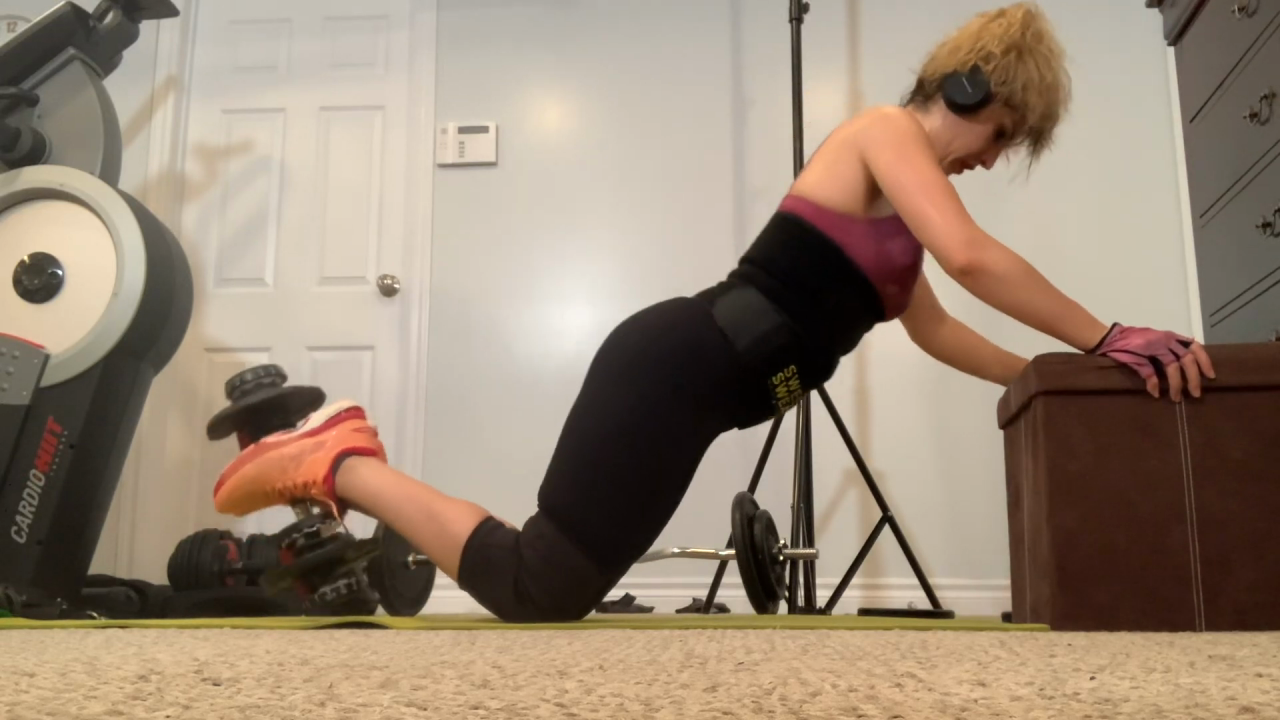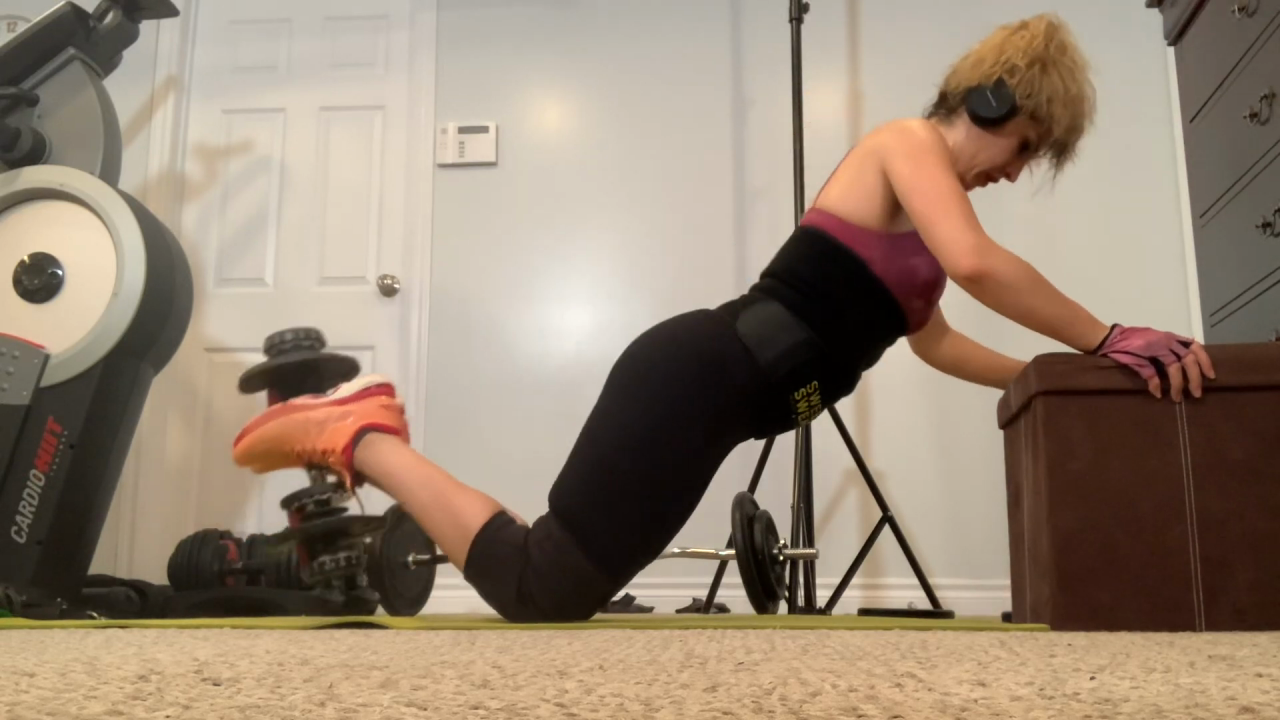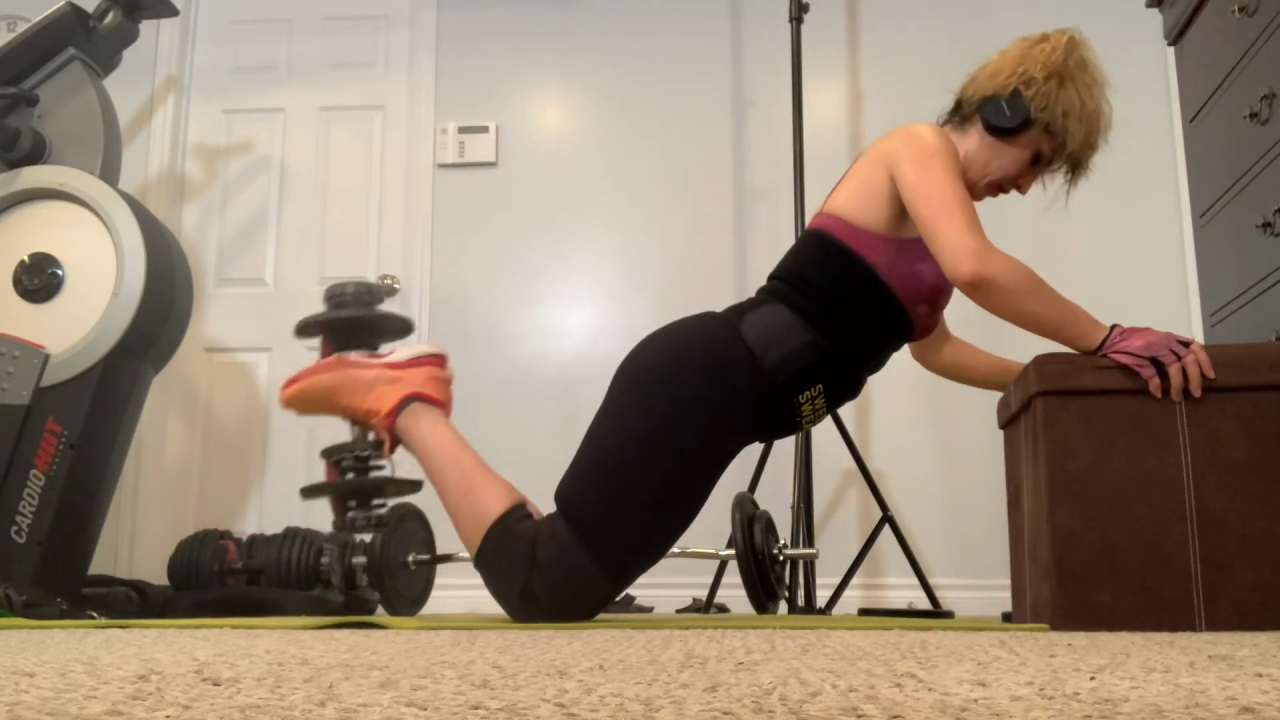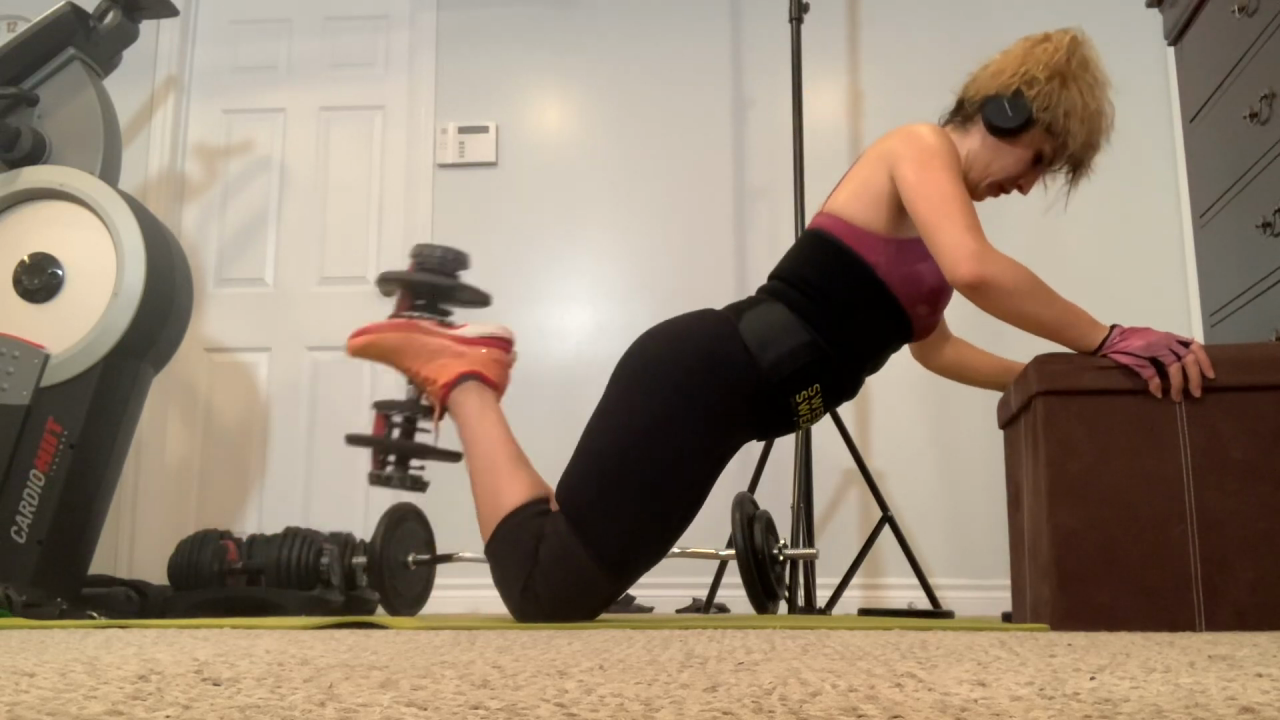
dt=0.2s
person 1, frame 1
left shoulder: (898, 195)
right shoulder: (884, 133)
left elbow: (932, 326)
right elbow: (970, 257)
right wrist: (1107, 339)
left hip: (687, 382)
right hip: (674, 369)
left knee: (552, 584)
right knee: (536, 589)
left ankle: (352, 470)
right ankle: (336, 462)
person 1, frame 2
left shoulder: (920, 204)
right shoulder: (907, 143)
left elbow: (932, 339)
right elbow: (977, 263)
right wrist: (1106, 340)
left hip: (703, 393)
right hip: (694, 381)
left knee: (556, 584)
right knee: (538, 591)
left ankle: (372, 437)
right ankle: (360, 436)
person 1, frame 3
left shoulder: (926, 205)
right shoulder: (917, 147)
left elbow: (932, 345)
right elbow: (977, 268)
right wrist: (1106, 340)
left hip: (712, 395)
right hip: (700, 384)
left knee: (566, 583)
right knee: (545, 592)
left ankle: (413, 400)
right ankle: (408, 400)
person 1, frame 4
left shoulder: (932, 208)
right shoulder: (918, 148)
left elbow: (932, 344)
right elbow: (976, 271)
right wrist: (1106, 340)
left hip: (714, 392)
right hip: (699, 379)
left knee: (572, 582)
right knee: (546, 589)
left ankle: (469, 372)
right ankle: (464, 373)
